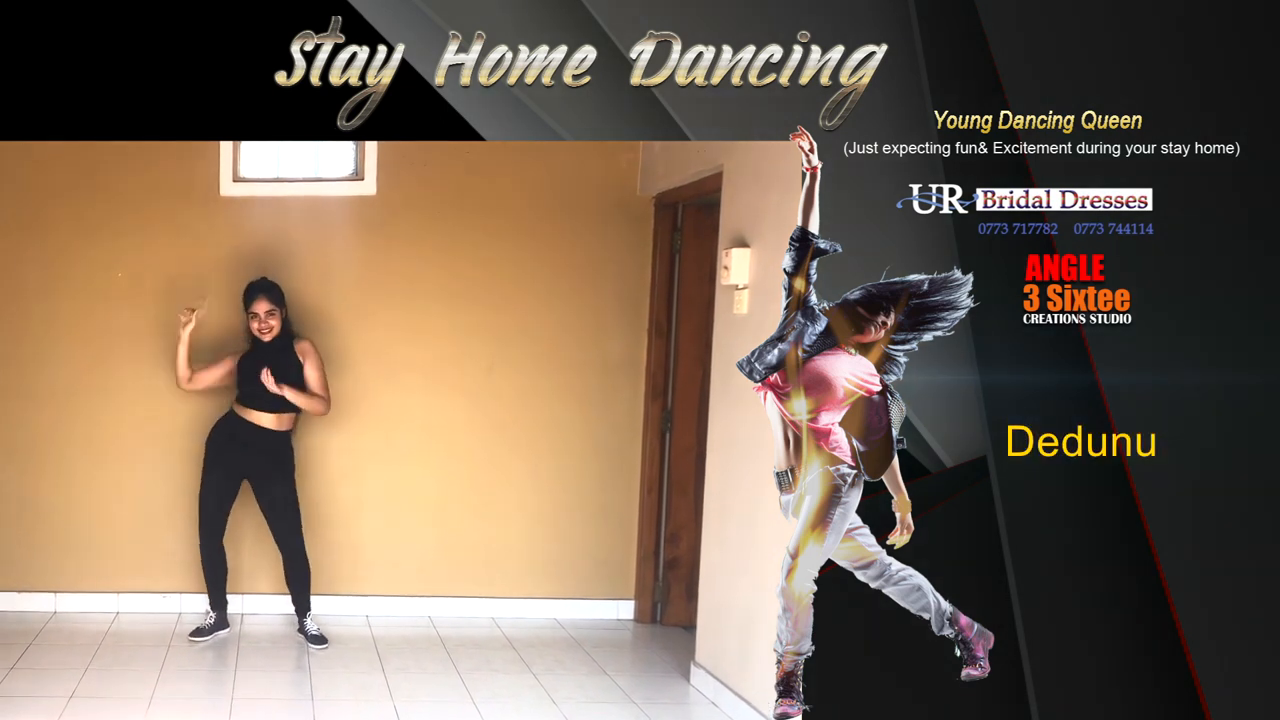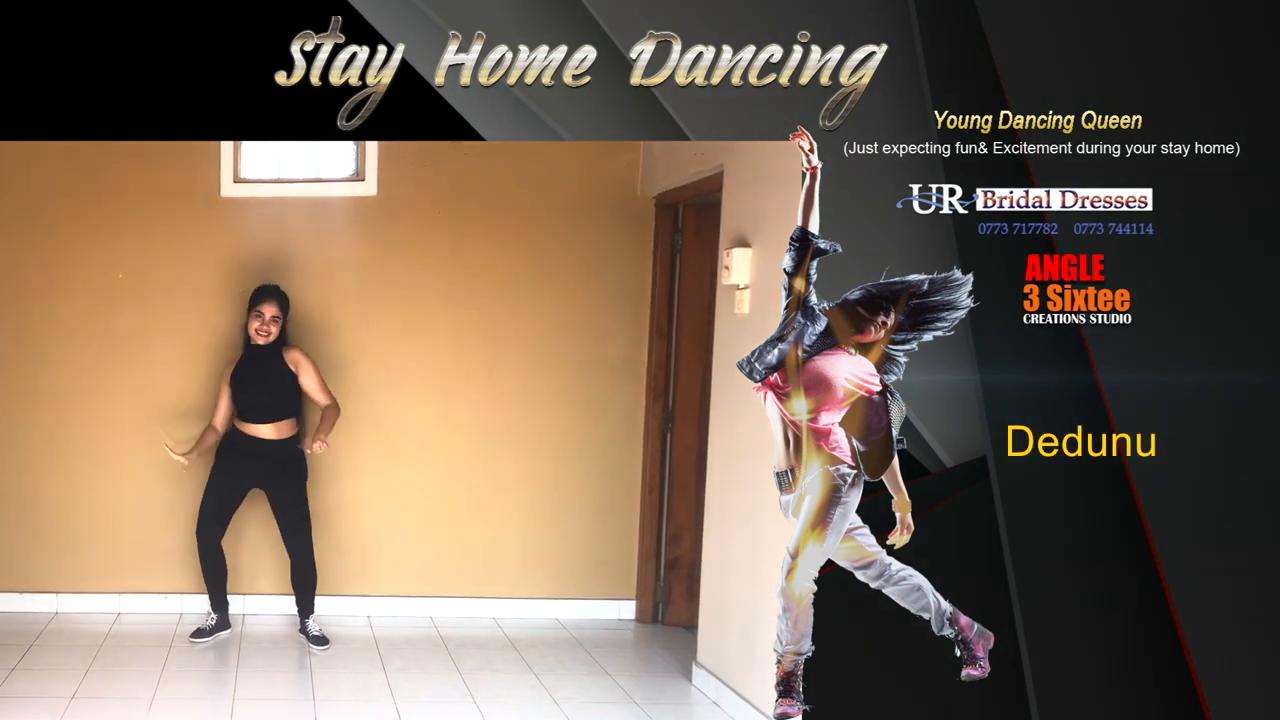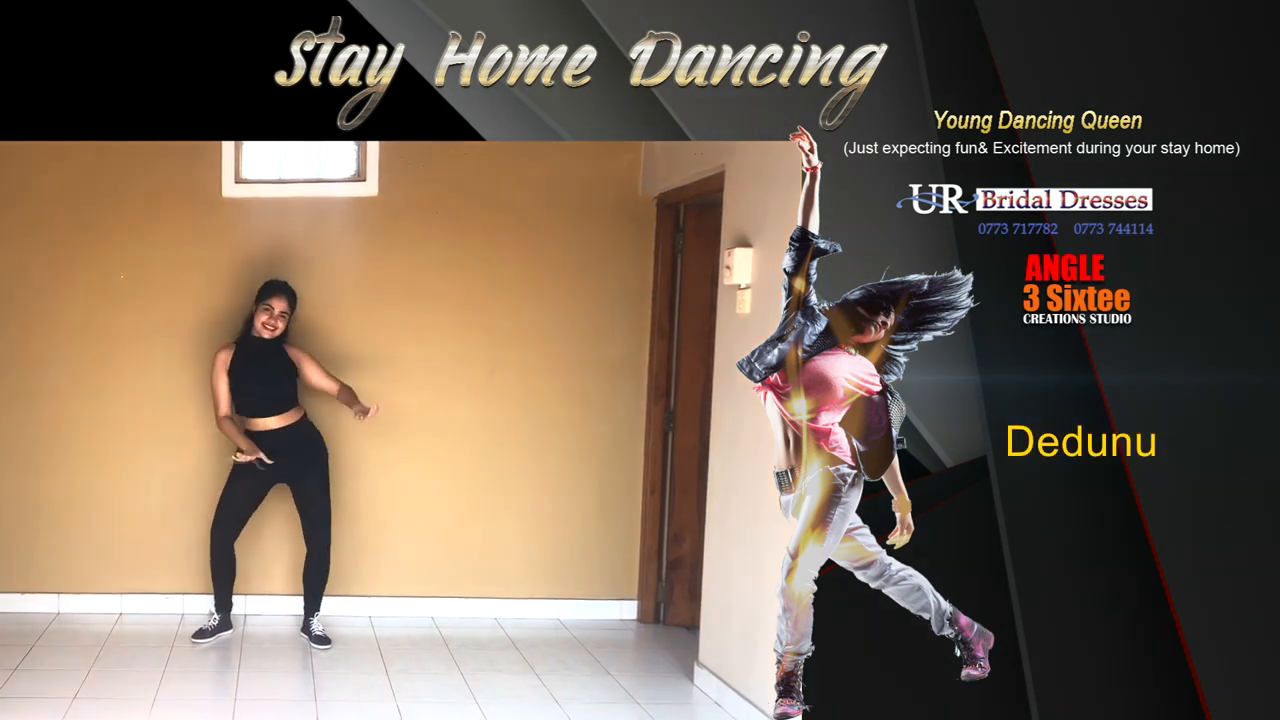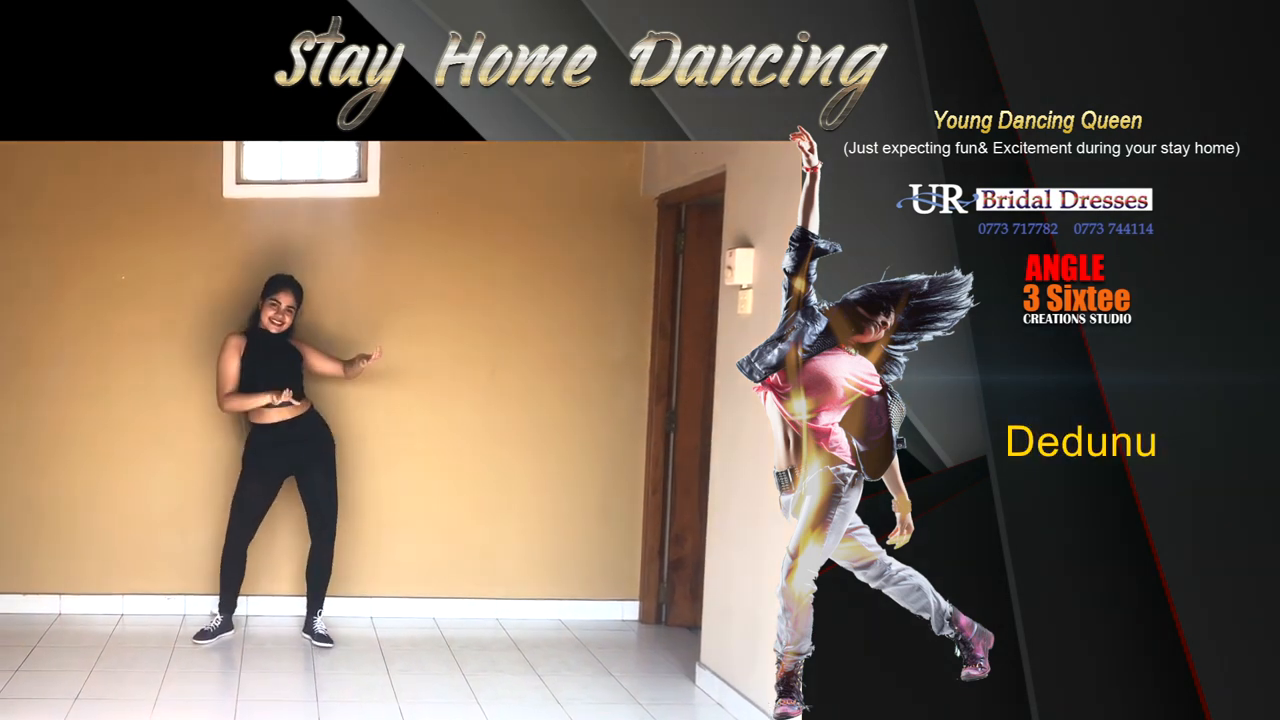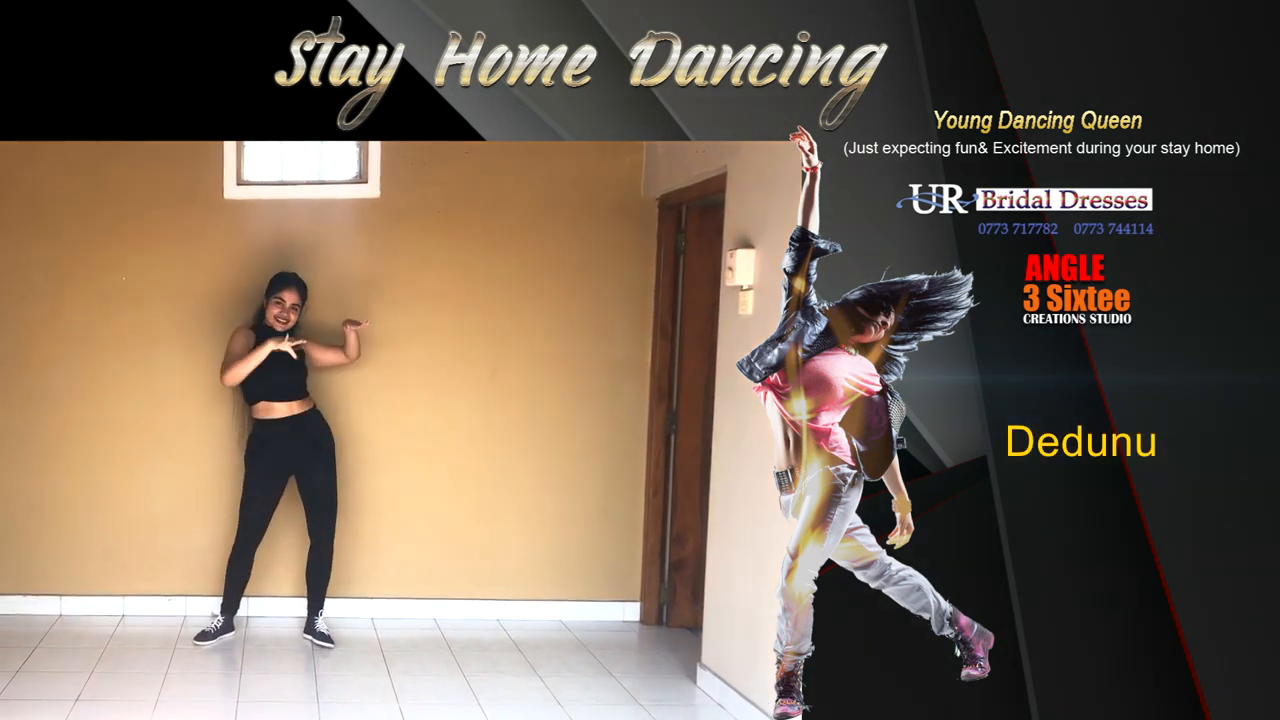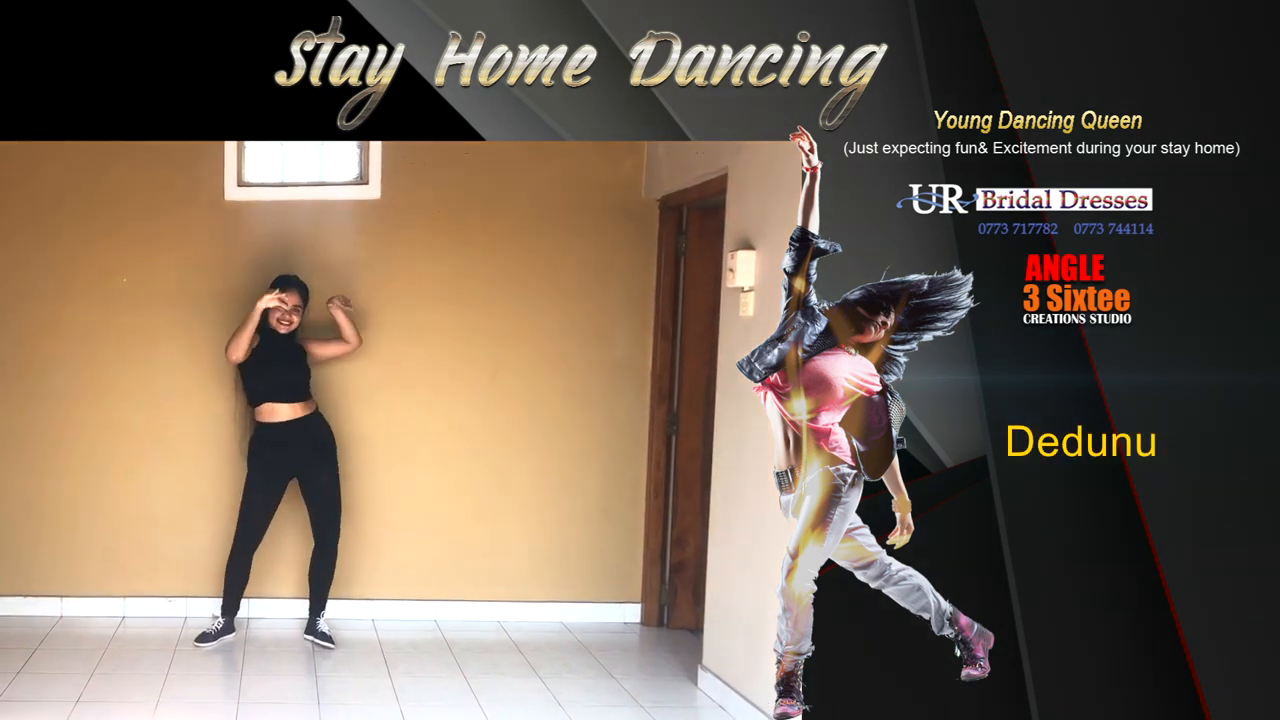
dt=0.2s
person 1, frame 1
left shoulder: (868, 380)
right shoulder: (805, 318)
left elbow: (880, 446)
right elbow: (805, 242)
left wrist: (902, 504)
right wrist: (814, 171)
left hip: (833, 475)
right hip: (791, 481)
left knee: (795, 577)
right knee: (876, 567)
person 1, frame 2
left shoulder: (868, 379)
right shoulder: (804, 320)
left elbow: (881, 445)
right elbow: (806, 243)
left wrist: (902, 503)
right wrist: (813, 172)
left hip: (832, 474)
right hip: (792, 481)
left knee: (795, 577)
right knee: (876, 567)
person 1, frame 3
left shoulder: (869, 379)
right shoulder: (805, 318)
left elbow: (881, 446)
right elbow: (806, 244)
left wrist: (903, 504)
right wrist: (813, 173)
left hip: (832, 475)
right hip: (791, 482)
left knee: (795, 577)
right knee: (876, 566)
person 1, frame 4
left shoulder: (868, 378)
right shoulder: (805, 318)
left elbow: (880, 446)
right elbow: (806, 243)
left wrist: (902, 504)
right wrist: (813, 172)
left hip: (832, 475)
right hip: (791, 481)
left knee: (795, 577)
right knee: (876, 567)
person 1, frame 5
left shoulder: (868, 380)
right shoulder: (805, 318)
left elbow: (880, 445)
right elbow: (805, 241)
left wrist: (902, 503)
right wrist: (813, 172)
left hip: (833, 475)
right hip: (792, 481)
left knee: (795, 577)
right knee: (876, 567)
person 1, frame 6
left shoulder: (868, 379)
right shoulder: (804, 319)
left elbow: (880, 445)
right elbow: (806, 242)
left wrist: (902, 503)
right wrist: (813, 172)
left hip: (832, 475)
right hip: (792, 481)
left knee: (795, 577)
right knee: (876, 567)
person 2, frame 1
left shoulder: (302, 349)
right shoulder: (242, 358)
left elbow: (322, 405)
right elbow: (187, 382)
left wrist: (281, 388)
right wrist: (184, 335)
left hip: (274, 453)
right hip: (228, 444)
left knee: (291, 542)
right knee: (209, 532)
left ankle: (305, 619)
right ankle: (218, 615)
person 2, frame 2
left shoulder: (294, 358)
right shoulder: (236, 369)
left elbow: (330, 406)
right elbow: (217, 425)
left wrist: (320, 434)
right wrist: (191, 454)
left hip: (286, 460)
right hip: (236, 456)
left knee: (301, 546)
right knee: (207, 534)
left ankle: (307, 620)
right ankle: (219, 615)
person 2, frame 3
left shoulder: (290, 355)
right shoulder: (227, 356)
left elbow: (335, 387)
right elbow: (224, 416)
left wrist: (357, 406)
right wrist: (244, 445)
left hip: (304, 448)
right hip: (258, 453)
left knee: (319, 540)
right knee: (221, 533)
left ankle: (311, 619)
right ankle: (222, 616)
person 2, frame 4
left shoulder: (296, 348)
right shoulder: (237, 343)
left elbow: (342, 370)
right elbow: (226, 400)
left wrist: (359, 363)
right wrist: (267, 396)
left hip: (311, 439)
right hip: (263, 445)
left knee: (324, 533)
right knee: (238, 534)
left ankle: (313, 618)
right ankle: (224, 617)
person 2, frame 5
left shoulder: (298, 346)
right shoulder: (245, 337)
left elbow: (348, 356)
right elbow: (228, 378)
left wrist: (351, 334)
right wrist: (268, 346)
left hip: (312, 437)
right hip: (267, 443)
left knee: (323, 532)
right knee: (248, 535)
left ankle: (314, 618)
right ankle: (226, 618)
person 2, frame 6
left shoulder: (300, 347)
right shoulder: (253, 340)
left elbow: (352, 343)
right elbow: (234, 355)
left wrist: (337, 311)
right wrist: (259, 309)
left hip: (314, 440)
right hip: (269, 446)
left knee: (328, 534)
right knee: (247, 537)
left ankle: (316, 619)
right ankle: (226, 619)
